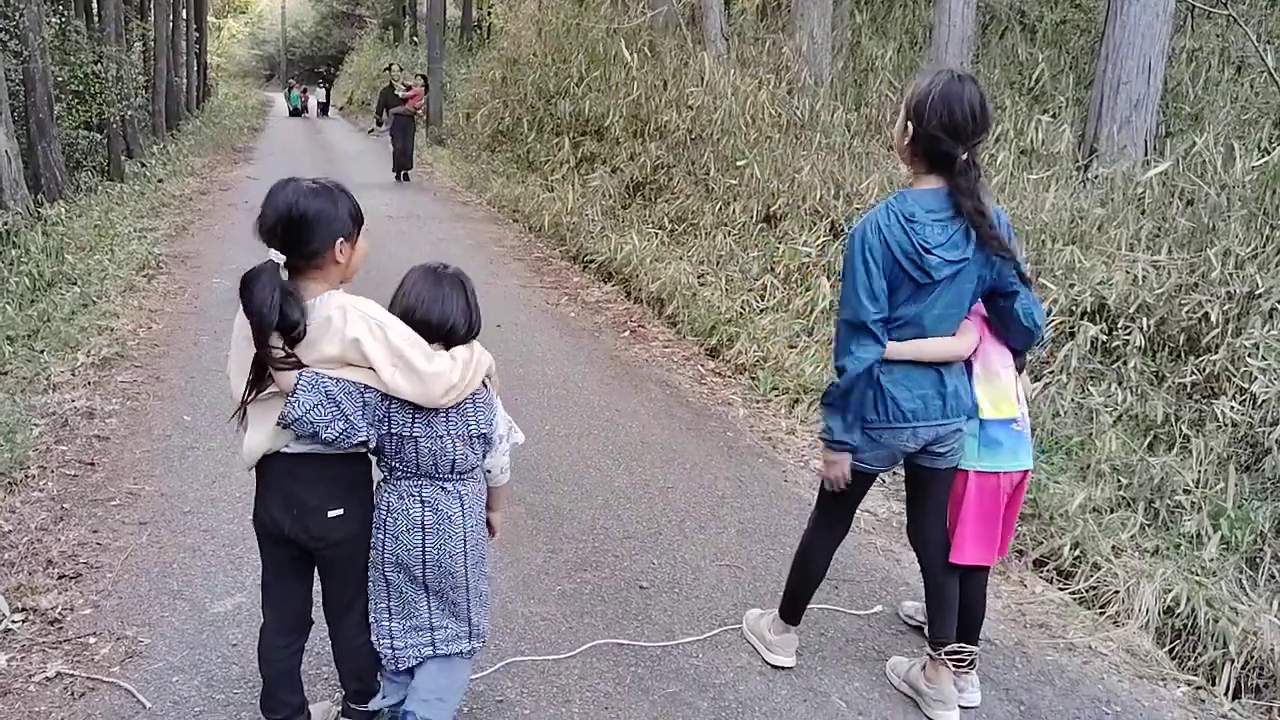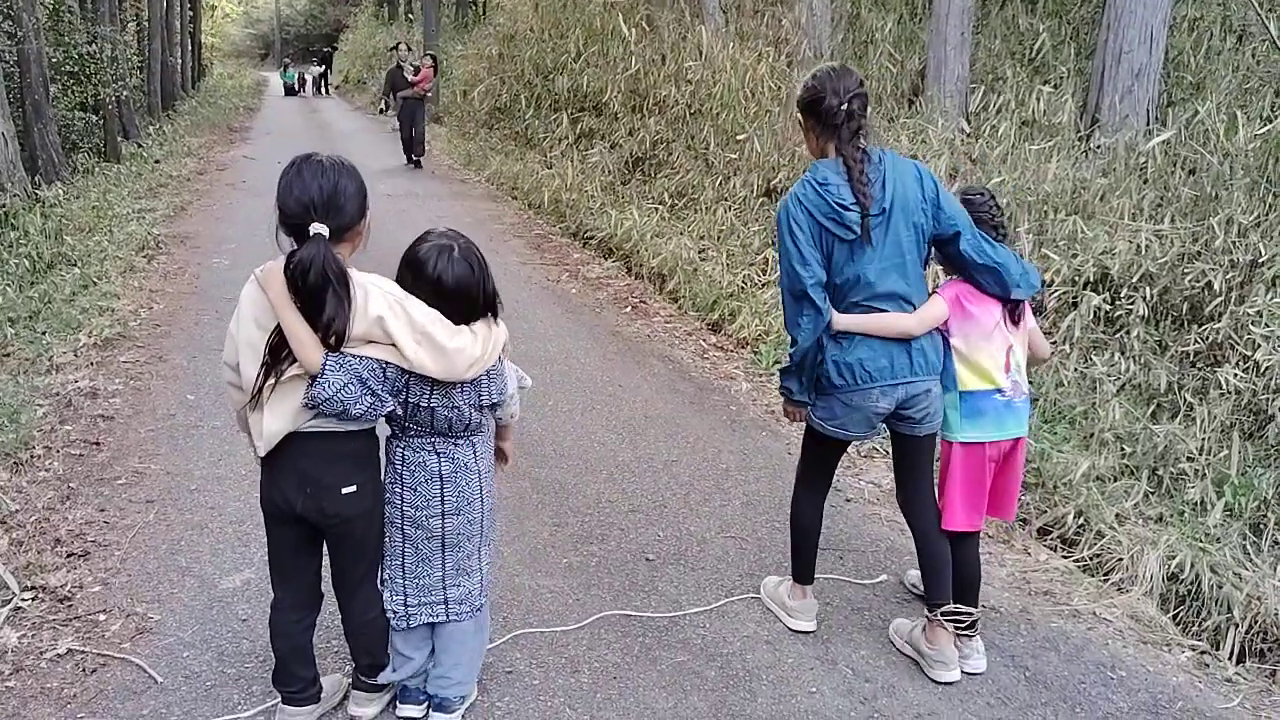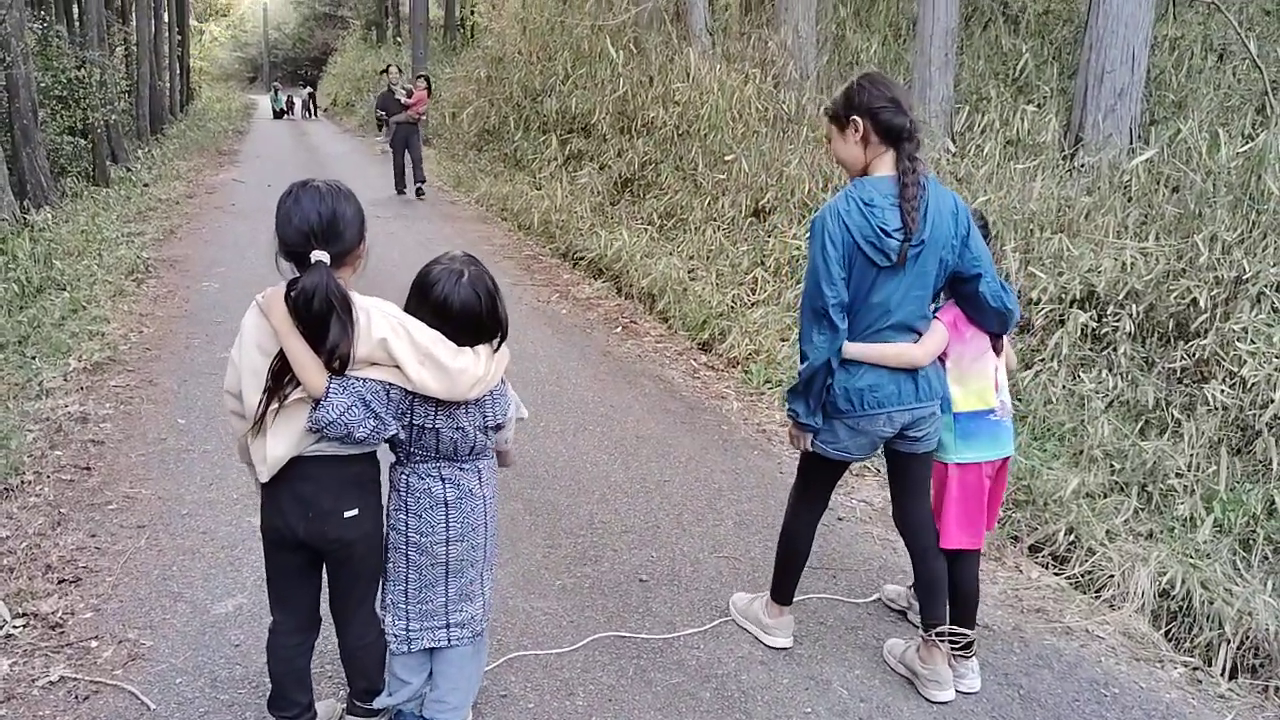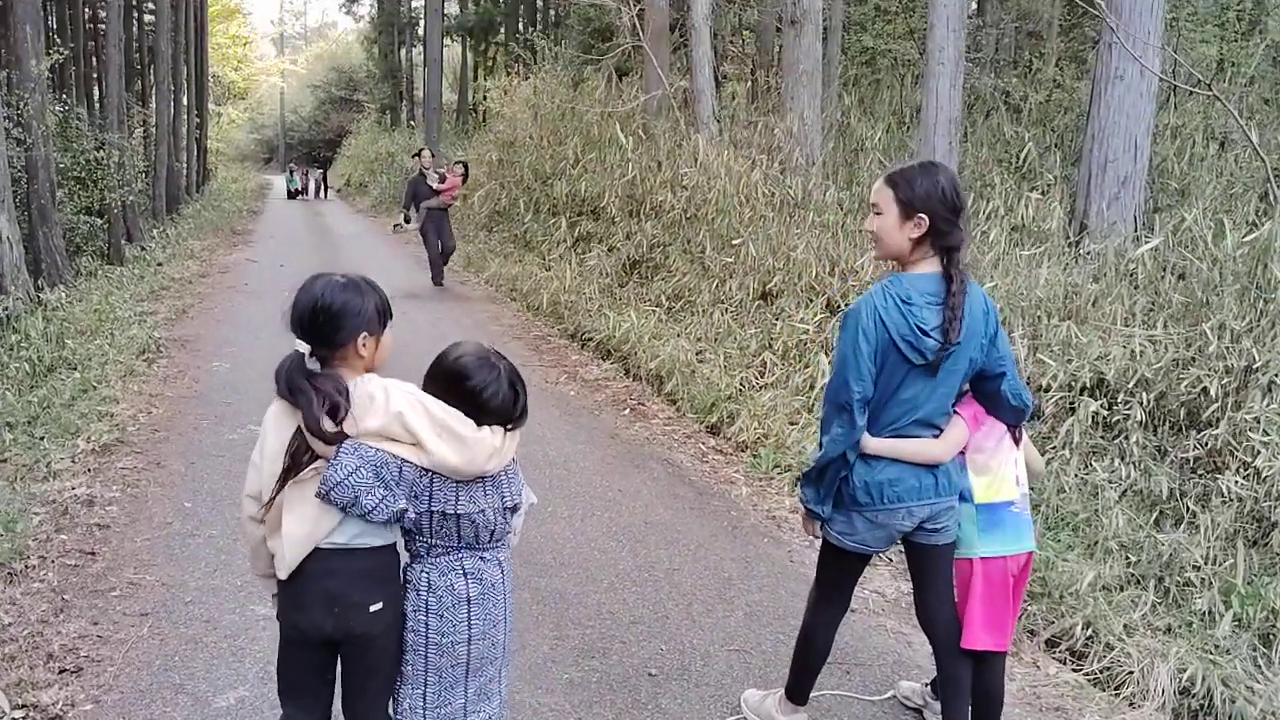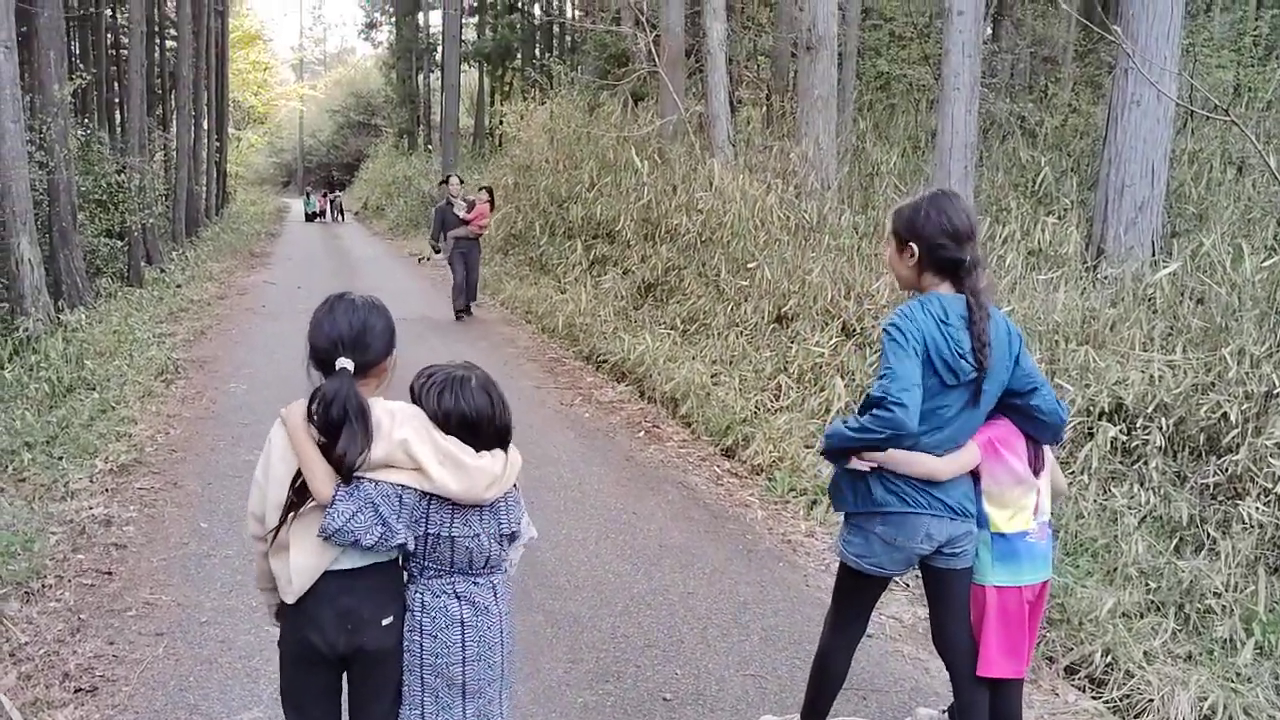
dt=1s
person 1, frame 1
left shoulder: (878, 227)
right shoulder: (986, 223)
left elbow: (859, 339)
right elbow: (1019, 313)
left wrist: (839, 435)
right wrist: (1021, 348)
left hip: (881, 409)
right hip: (945, 409)
left knee: (829, 522)
right knee: (933, 534)
left ankle: (783, 630)
person 1, frame 2
left shoulder: (801, 203)
right shoulder: (914, 178)
left elbow: (807, 306)
right elbow: (972, 249)
left wrist: (796, 385)
right wrist: (1027, 284)
left hip: (850, 374)
right hip: (919, 369)
left knee: (812, 481)
right knee: (919, 495)
left ankle: (800, 594)
right ankle: (939, 636)
person 1, frame 3
left shoulder: (838, 216)
right shoulder: (947, 207)
left elbow: (824, 325)
right elbow: (990, 297)
left wrist: (804, 407)
right wrist: (1002, 327)
left hip: (854, 397)
right hip: (920, 393)
left knee: (807, 502)
right knee: (917, 514)
left ankle: (776, 611)
right ankle: (935, 656)
person 1, frame 4
left shoulder: (872, 310)
right shoulder: (976, 304)
left elbow: (844, 416)
right elbow: (1010, 397)
left wrist: (817, 494)
left hip: (872, 490)
right hip: (939, 487)
left knee: (829, 602)
right knee: (940, 612)
person 1, frame 5
left shoulder: (909, 322)
right shoulder: (999, 328)
left elbow: (896, 414)
right elbow: (1049, 415)
left wrist: (836, 439)
left hip: (891, 511)
right hip: (957, 511)
left knee: (844, 626)
right knee: (958, 638)
person 2, frame 1
left shoulder: (258, 307)
right shoulder: (356, 322)
left elbow: (245, 387)
right elbow: (438, 381)
right wrist: (480, 358)
left hip: (274, 486)
right hip: (338, 490)
left knee: (282, 614)
right knee: (349, 611)
person 2, frame 2
left shoulder: (259, 290)
right shoulder: (373, 300)
left elbow: (237, 377)
right elbow: (455, 355)
right wrist: (493, 331)
left hip: (281, 467)
right hip: (347, 466)
left knee: (291, 591)
right knee: (359, 586)
person 2, frame 3
left shoulder: (261, 317)
right shoulder: (376, 323)
left elbow: (238, 404)
right elbow: (463, 376)
right wrist: (496, 354)
left hip: (282, 491)
right hip: (349, 491)
left knee: (290, 618)
right knee: (356, 612)
person 2, frame 4
left shoulder: (286, 408)
right shoulder: (394, 404)
left elbow: (256, 505)
right elbow: (478, 452)
left wrist: (273, 580)
right wrist: (506, 435)
left hip: (303, 581)
right hip: (371, 582)
person 2, frame 5
left shoulder: (289, 429)
right shoulder: (402, 428)
left elbow: (262, 524)
right elbow: (479, 481)
left wrist: (274, 595)
right wrist: (508, 459)
left hip: (308, 603)
right hip: (378, 600)
person 3, frame 1
left shoulder: (379, 392)
right shoulder: (478, 397)
left elbow: (299, 387)
right elbow: (497, 467)
right wrist: (495, 510)
left hip: (397, 526)
right hip: (458, 527)
left knee: (400, 619)
right knee: (454, 628)
person 3, frame 2
left shoulder: (395, 360)
left elbow: (319, 365)
right elbow: (506, 411)
left wrist: (278, 295)
right wrist: (503, 441)
left hip: (409, 486)
right hip: (467, 485)
left knee: (408, 581)
right knee: (462, 585)
person 3, frame 3
left shoulder: (399, 385)
right shoulder: (491, 387)
left elbow: (323, 390)
left wrist: (281, 320)
left hip: (414, 512)
right hip: (471, 513)
left knee: (409, 607)
right knee: (463, 608)
person 3, frame 4
left shoulder: (414, 471)
right shoulder: (504, 467)
left elbow: (338, 458)
right elbow: (510, 529)
left hip: (434, 606)
right hip: (490, 603)
person 3, frame 5
left shoulder: (413, 495)
right shoulder: (503, 488)
left elbow: (329, 494)
right elbow: (512, 549)
left wrist: (295, 424)
left hip: (433, 627)
right hip: (488, 621)
person 4, frame 1
left shoulder: (974, 319)
left elbow: (957, 348)
right elbow: (1021, 385)
left wrist: (887, 349)
left hip: (984, 455)
right hip: (1015, 452)
left knee: (972, 557)
right knee: (975, 550)
left ankle: (964, 671)
right ankle: (951, 616)
person 4, frame 2
left shoulder: (955, 293)
right shoulder: (1013, 291)
left elbow: (913, 325)
right elbow: (1041, 351)
left wrist: (842, 321)
left hip: (972, 427)
right hip: (1011, 421)
left knee: (961, 526)
right knee: (965, 518)
left ankle: (966, 638)
right ankle: (945, 583)
person 4, frame 3
left shoulder: (951, 315)
left elbow: (918, 355)
right elbow: (1009, 364)
left wrist: (845, 348)
left hip: (964, 445)
right hip: (994, 437)
left knee: (960, 545)
right knee: (946, 529)
left ankle: (962, 659)
right ankle: (924, 597)
person 4, frame 4
left shoulder: (971, 409)
left elbow: (941, 451)
right elbow: (1037, 467)
left wrist: (871, 444)
left hip: (987, 542)
right hip: (1015, 537)
left knee: (985, 642)
right knee: (974, 625)
person 4, frame 5
left shoulder: (991, 435)
left elbow: (941, 469)
right elbow: (1059, 486)
left wrist: (874, 454)
left hip: (1002, 567)
right hip: (1033, 560)
left knee: (1001, 666)
right knee: (1002, 658)
